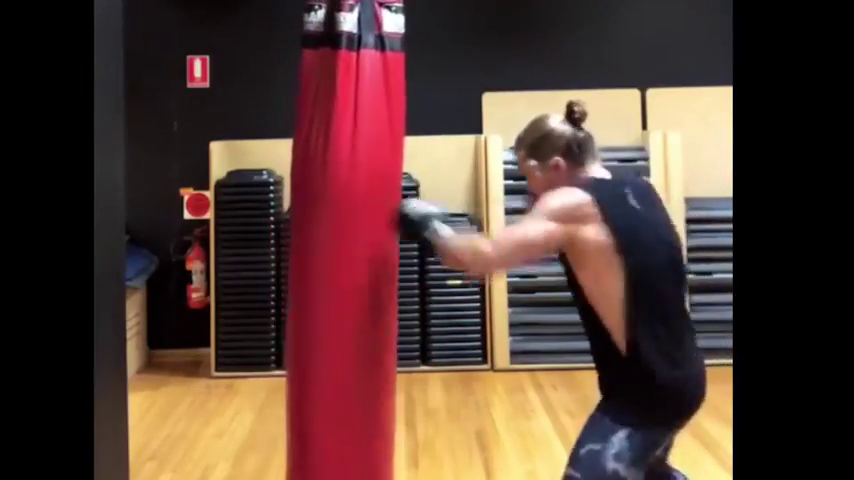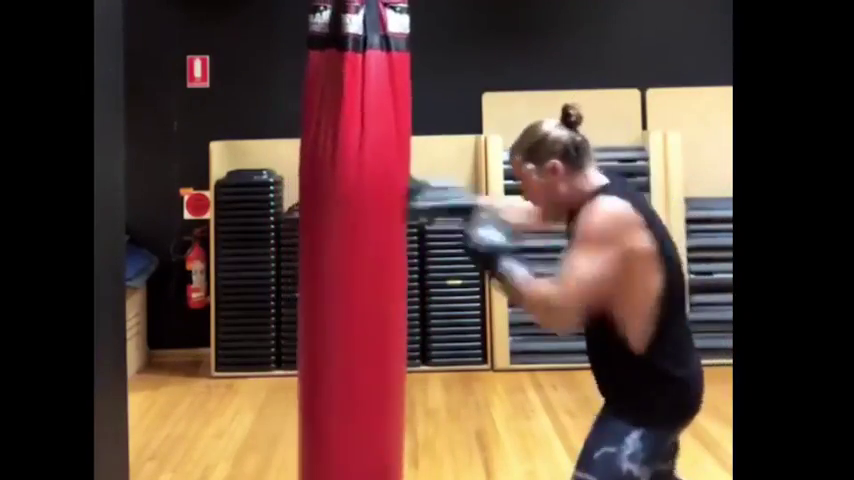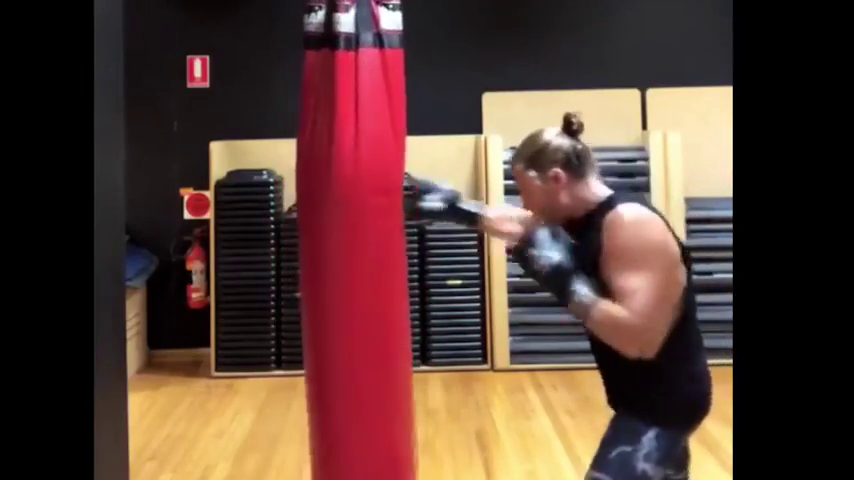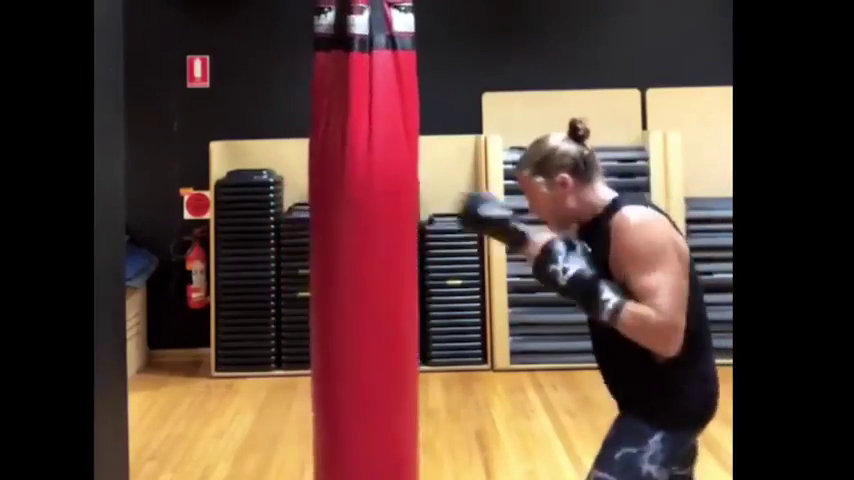
dt=0.1s
person 1, frame 1
left shoulder: (573, 205)
right shoulder: (637, 191)
left elbow: (487, 254)
left wrist: (425, 224)
left hip: (644, 391)
right hip: (677, 379)
person 1, frame 2
left shoulder: (608, 216)
right shoulder: (600, 205)
left elbow: (561, 312)
right elbow: (524, 212)
left wrist: (502, 262)
left hip: (651, 394)
right hip: (664, 383)
person 1, frame 3
left shoulder: (629, 223)
right shoulder: (582, 211)
left elbow: (640, 338)
right elbow: (517, 224)
left wrist: (567, 284)
right wrist: (456, 206)
left hip: (660, 398)
right hip: (651, 392)
person 1, frame 4
left shoulder: (637, 225)
right shoulder: (596, 219)
left elbow: (667, 336)
right elbow: (551, 246)
left wrist: (593, 291)
right wrist: (510, 228)
left hip: (671, 401)
right hip: (661, 396)
